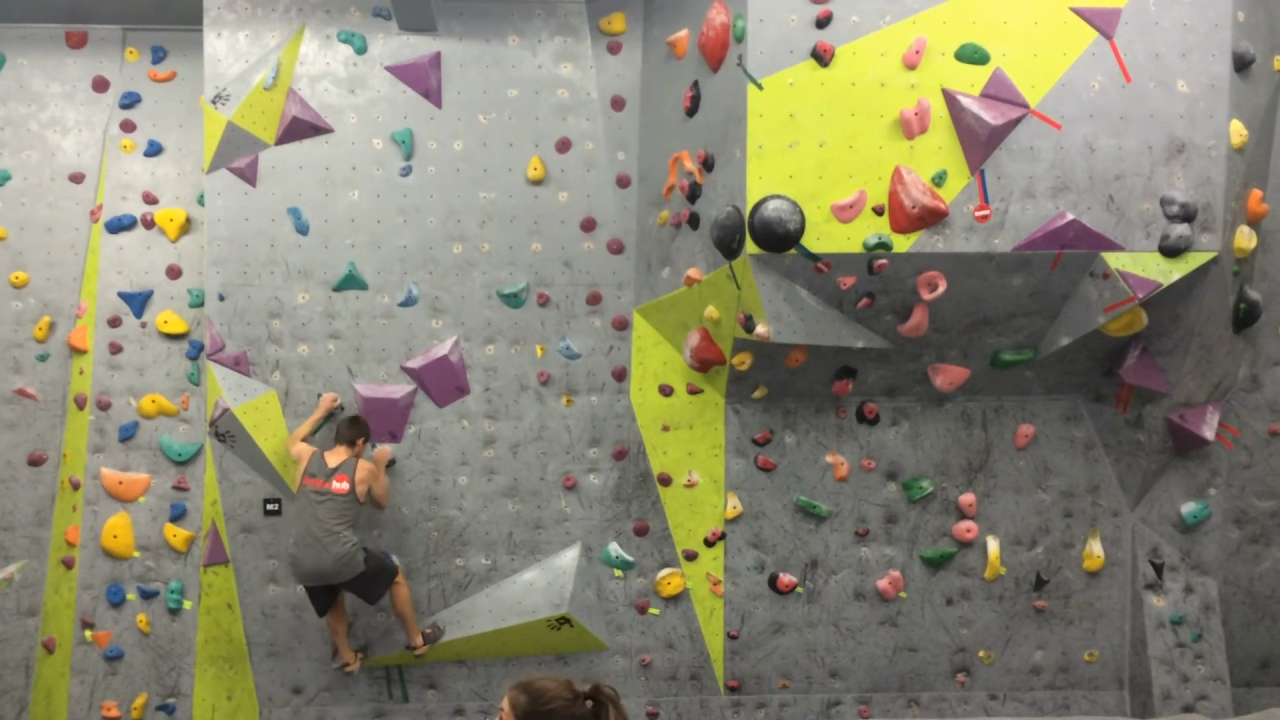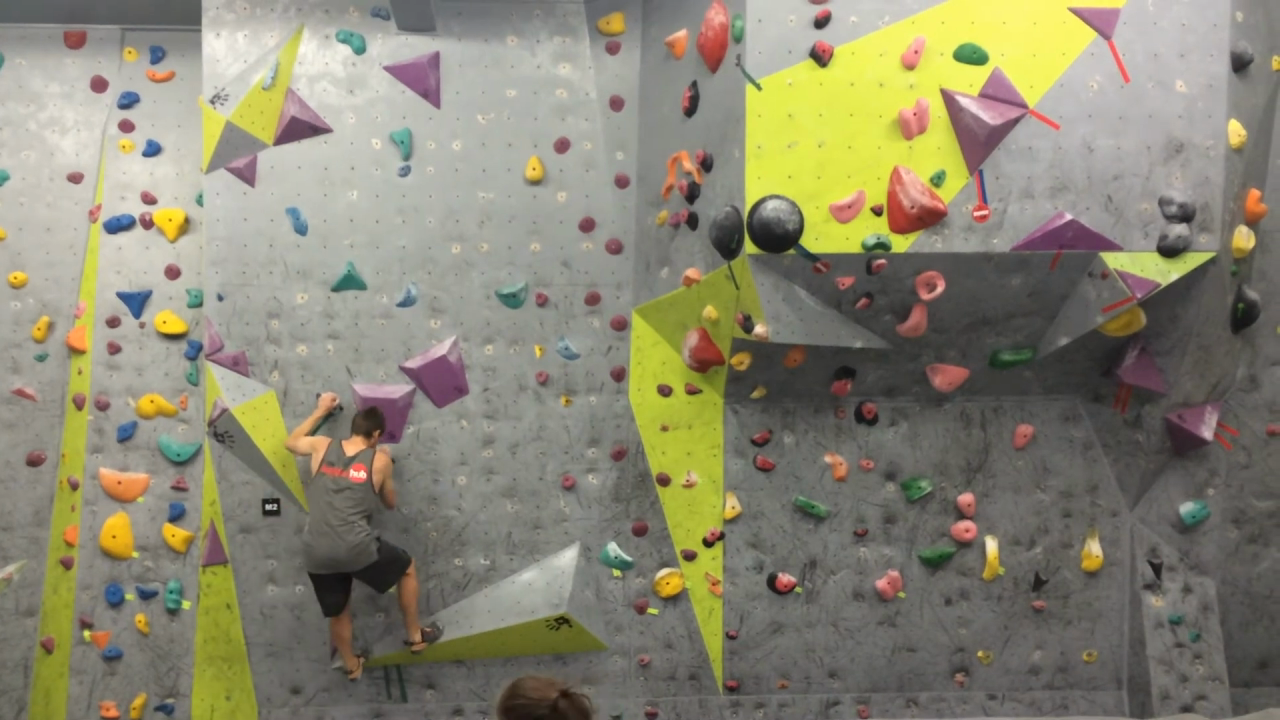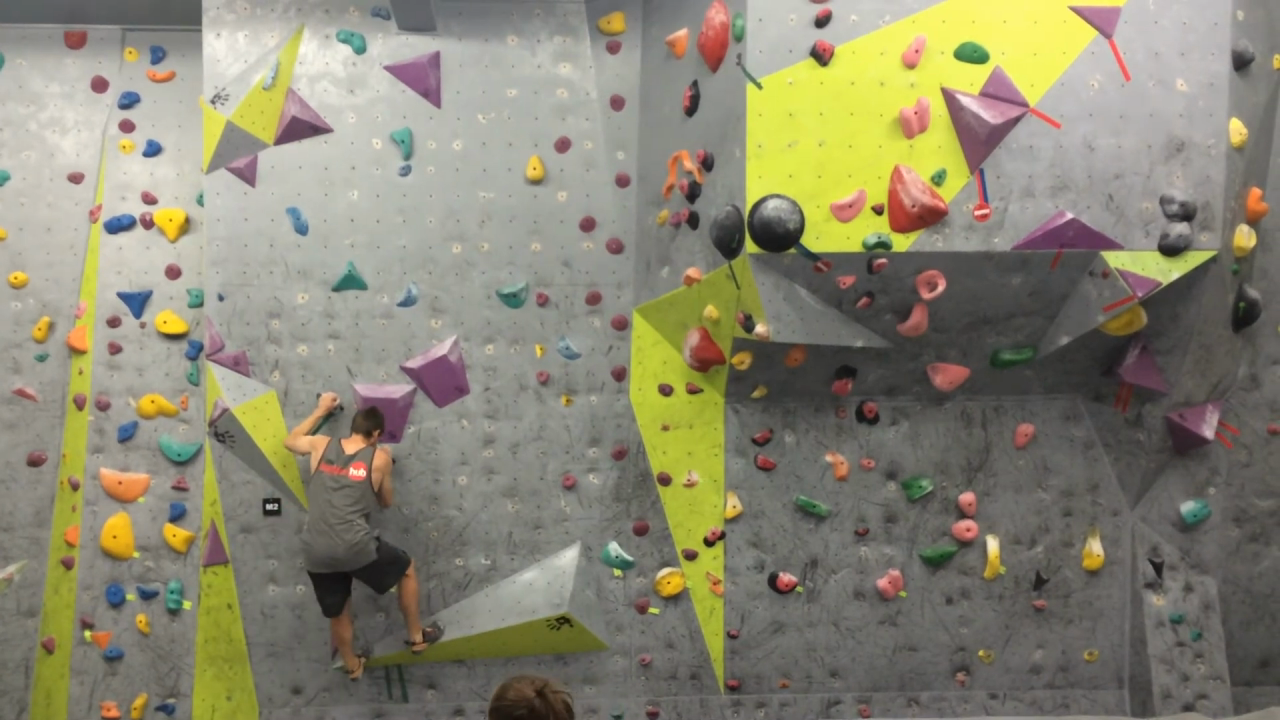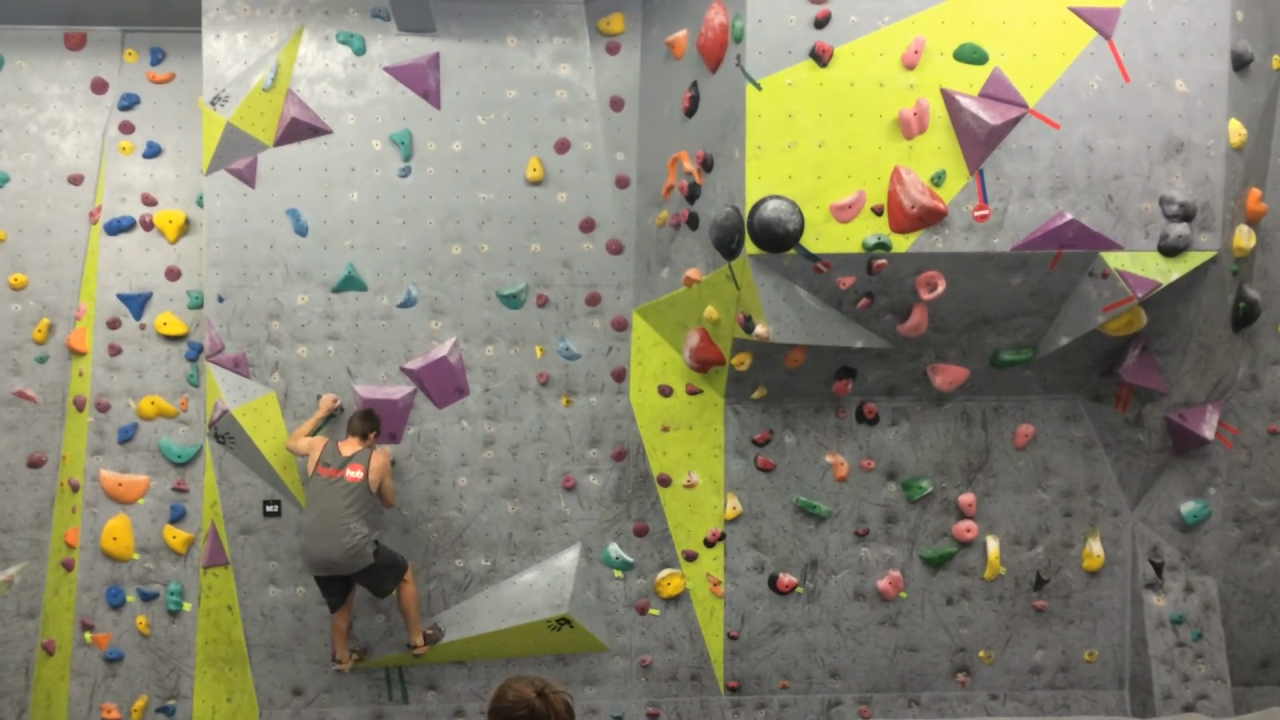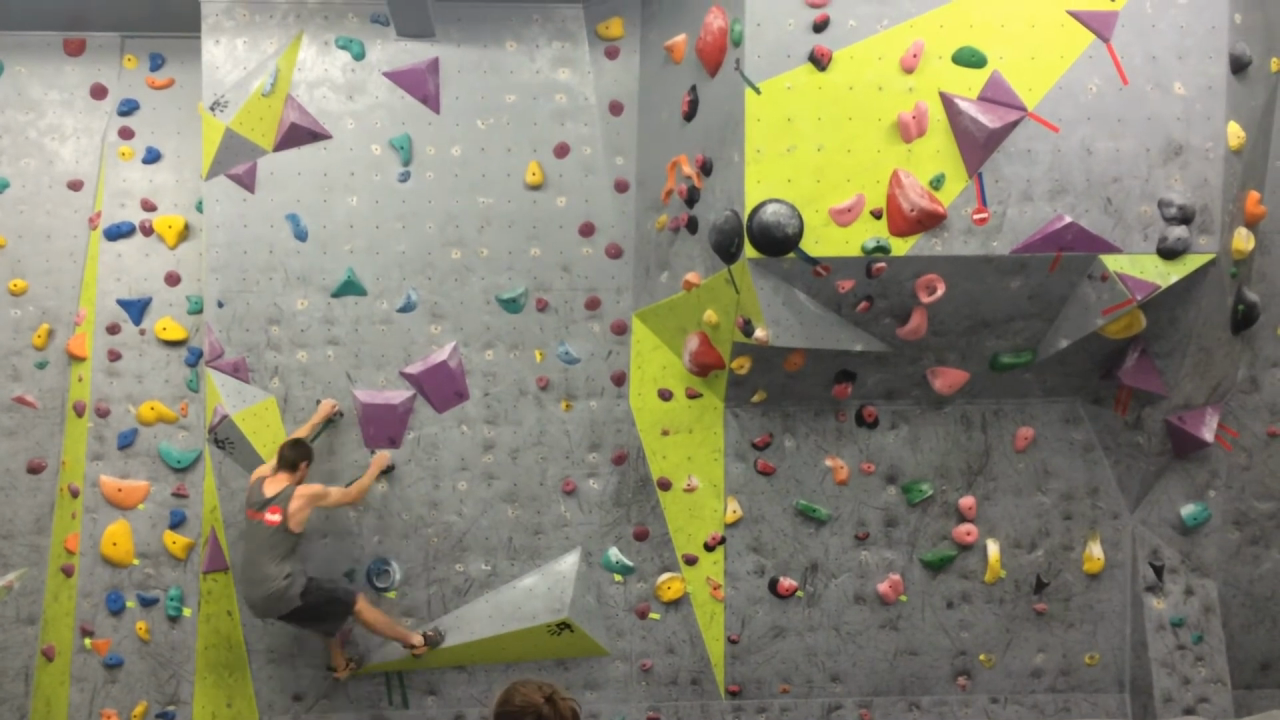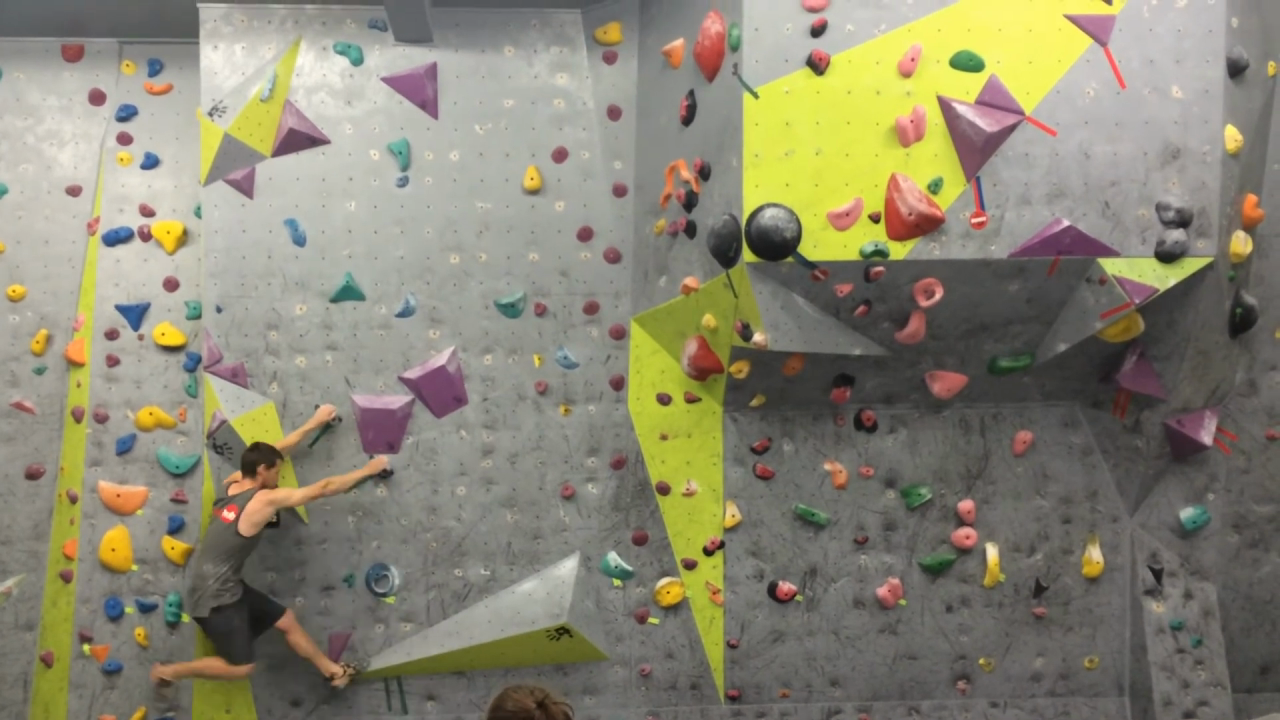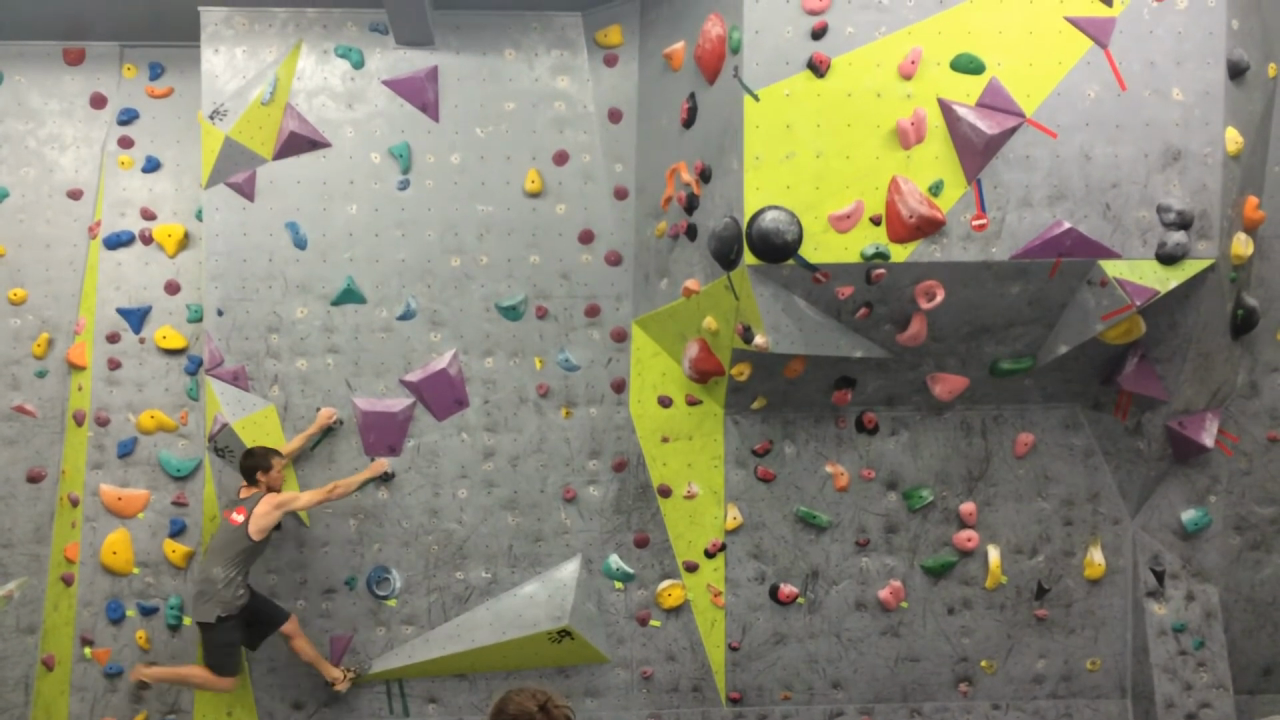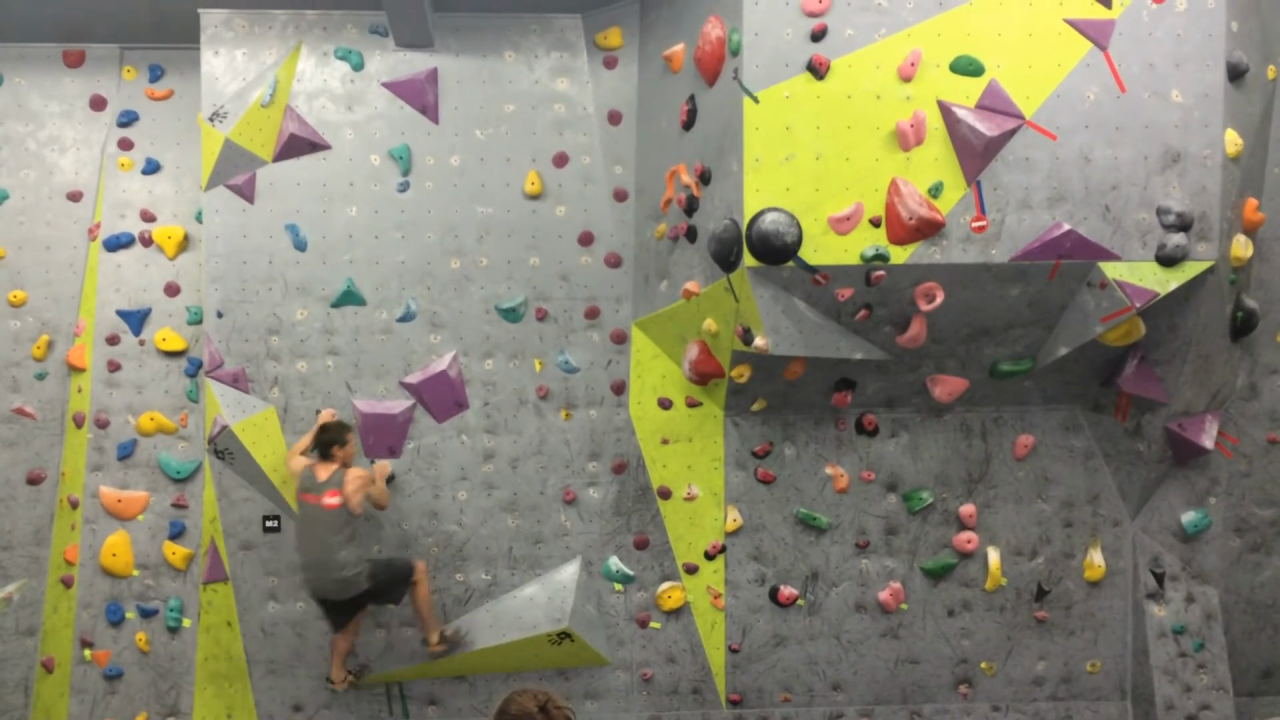
dt=0.4s
person 1, frame 1
left shoulder: (308, 457)
right shoulder: (365, 469)
left elbow: (292, 442)
right elbow: (381, 503)
left wrist: (321, 412)
right wrist: (381, 466)
left hip: (302, 565)
right hip: (341, 561)
left knee: (333, 605)
right knee: (396, 578)
left ankle: (348, 659)
right ankle: (416, 639)
person 1, frame 2
left shoulder: (322, 447)
right shoulder: (380, 460)
left elbow: (291, 441)
right elbow: (390, 502)
left wrist: (321, 411)
left hip: (316, 553)
right hip: (356, 549)
left knee: (337, 611)
right knee: (407, 569)
left ankle: (351, 665)
right ankle: (415, 636)
person 1, frame 3
left shoulder: (321, 446)
right shoulder: (380, 457)
left elbow: (290, 440)
right elbow: (385, 502)
left wrist: (321, 411)
left hip: (315, 552)
right hip: (355, 548)
left knee: (338, 612)
right knee: (407, 570)
left ankle: (351, 665)
right ankle: (416, 636)
person 1, frame 4
left shoulder: (319, 448)
right shoulder: (377, 459)
left elbow: (292, 441)
right elbow: (389, 501)
left wrist: (321, 413)
left hip: (313, 553)
right hip: (351, 550)
left knee: (341, 601)
right knee: (403, 574)
left ankle: (342, 656)
right ankle: (417, 639)
person 1, frame 5
left shoulder: (257, 479)
right shoulder: (305, 496)
left elbow: (290, 449)
right elbow: (353, 495)
left wrist: (317, 419)
right wrist: (374, 468)
left hip: (254, 595)
right hip: (282, 594)
left knee: (335, 605)
right knee: (357, 604)
left ankle: (338, 665)
right ankle: (414, 642)
person 1, frame 6
left shoulder: (233, 483)
right shoulder: (264, 499)
left elbow: (272, 451)
right elbow: (323, 489)
left wrist: (313, 424)
right wrist: (367, 470)
left hip: (228, 587)
right hip: (214, 594)
left knee: (287, 622)
right knee: (241, 666)
left ankle: (333, 670)
right ankle: (168, 671)
person 1, frame 7
left shoulder: (246, 491)
right shoulder: (271, 503)
left elbow: (280, 455)
right elbow: (329, 493)
left wrist: (316, 428)
right wrist: (371, 472)
left hip: (234, 593)
right hip: (218, 603)
left knee: (290, 627)
right knee: (223, 681)
left ankle: (337, 676)
right ankle: (147, 673)
person 1, frame 8
left shoulder: (304, 470)
right shoulder: (356, 477)
left elbow: (294, 455)
right elbow: (383, 503)
left wrist: (318, 428)
right wrist: (381, 477)
left hip: (316, 581)
right hip: (347, 576)
left knee: (348, 620)
right knee: (419, 571)
left ankle: (337, 676)
right ankle: (434, 638)
